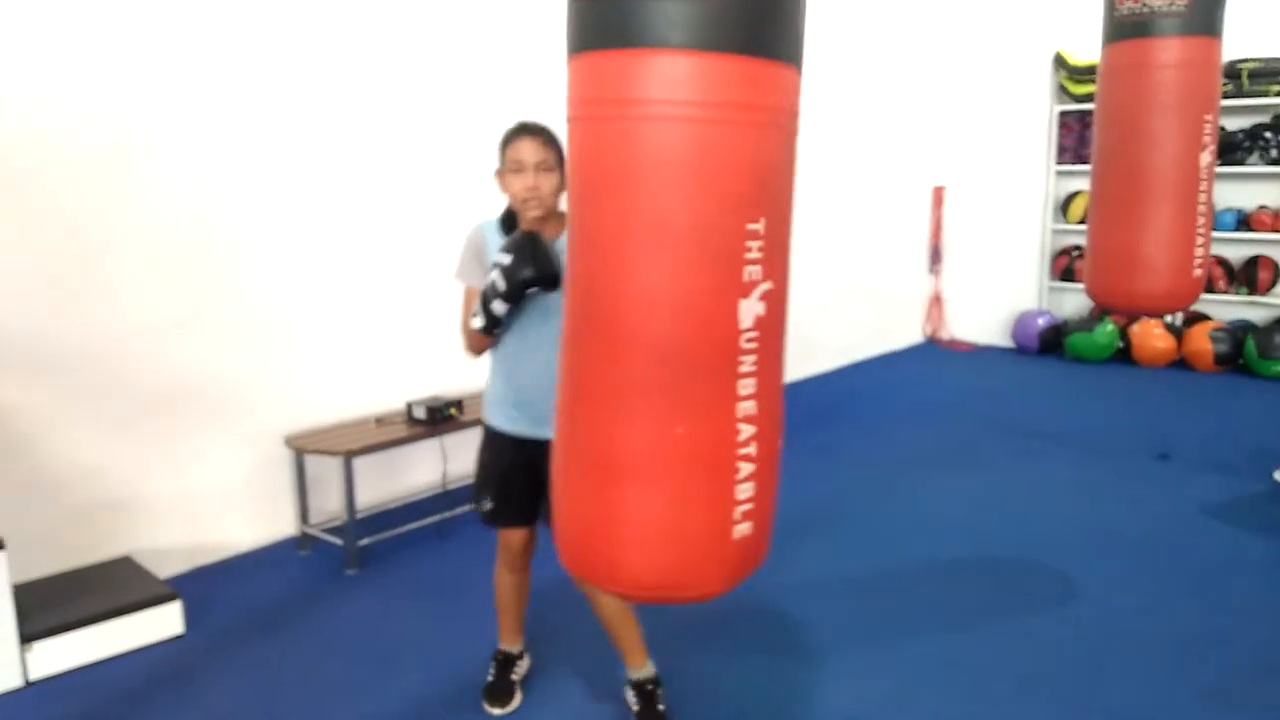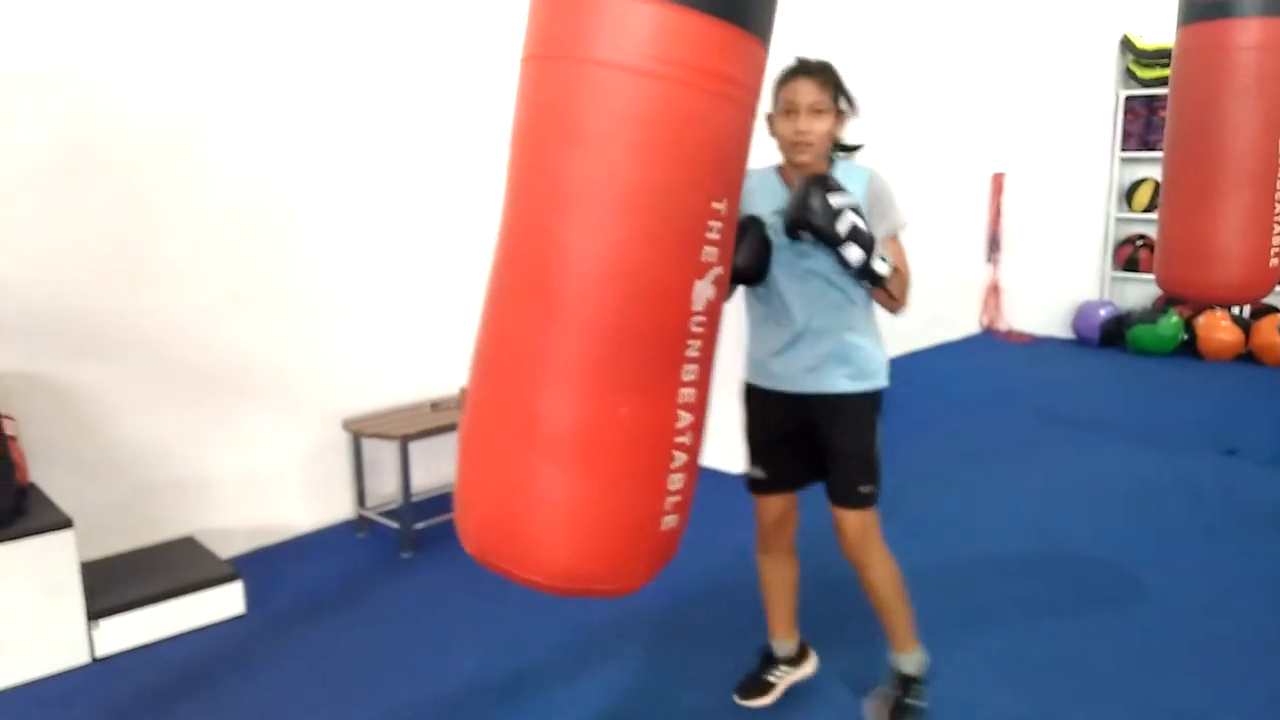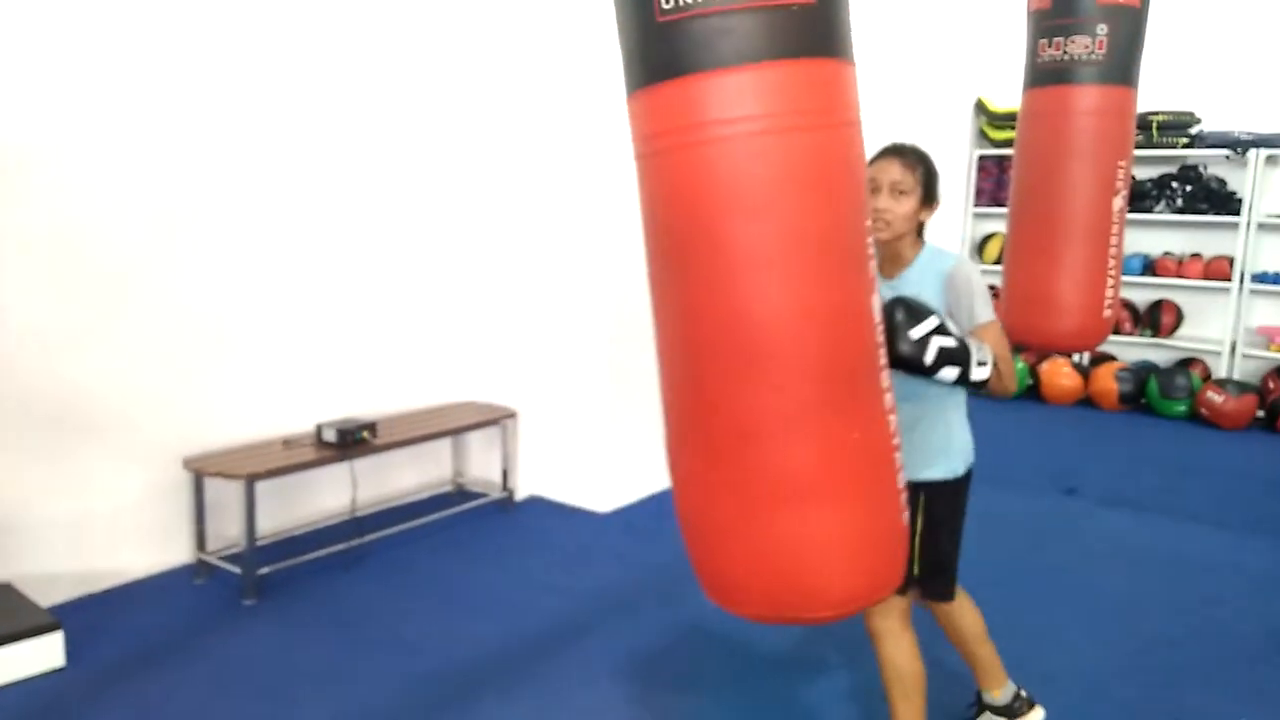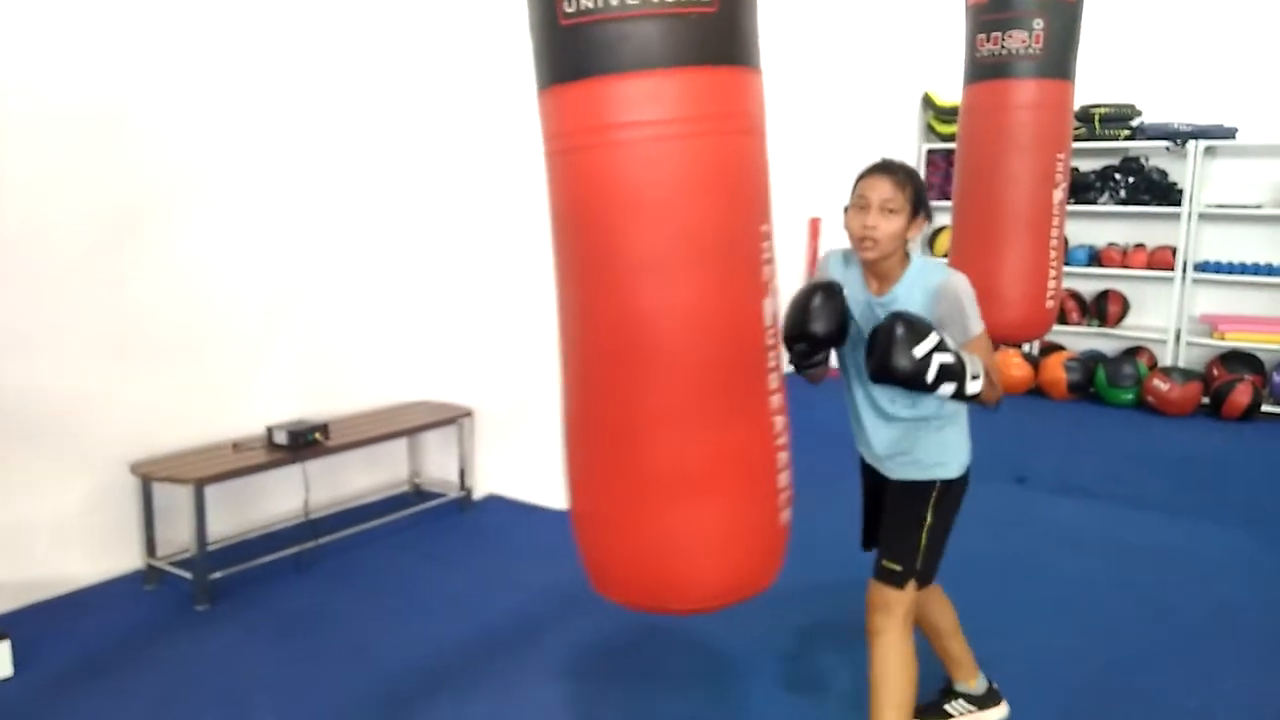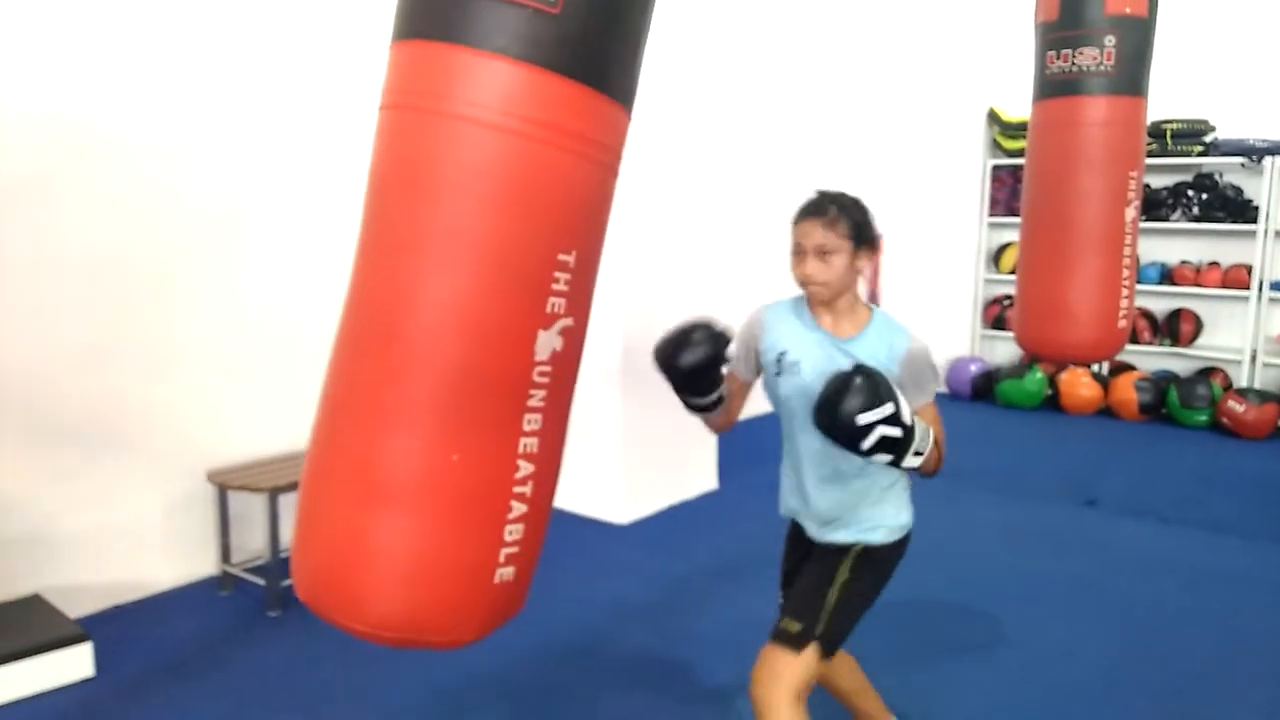
dt=0.7s
person 1, frame 1
right shoulder: (485, 242)
right elbow: (474, 343)
right wrist: (503, 289)
right hip: (509, 425)
right knee: (512, 547)
right ankle: (510, 655)
person 1, frame 2
left shoulder: (866, 186)
right shoulder: (749, 190)
left elbow: (896, 297)
left wrist: (851, 233)
right wrist: (727, 267)
left hip: (845, 383)
right hip: (771, 381)
left knee: (858, 533)
right knee: (773, 521)
left ankle: (908, 666)
right ankle: (788, 653)
person 1, frame 3
left shoulder: (953, 275)
left elbow: (1006, 378)
left wrist: (949, 353)
left hip: (931, 468)
left knee: (885, 612)
right knee: (933, 594)
person 1, frame 4
left shoulder: (946, 288)
right shoulder: (833, 271)
left elbow: (992, 387)
right elbow: (817, 370)
left wrist: (946, 370)
right wrist: (808, 345)
left hip: (930, 465)
right hip: (878, 456)
left knee: (885, 614)
right knee: (912, 585)
person 1, frame 5
left shoulder: (904, 349)
right shoulder: (770, 324)
left elbow: (932, 459)
right elbow: (723, 417)
left wrist: (901, 437)
right wrist: (697, 385)
left hip: (866, 533)
right hip: (808, 518)
right knee: (804, 655)
